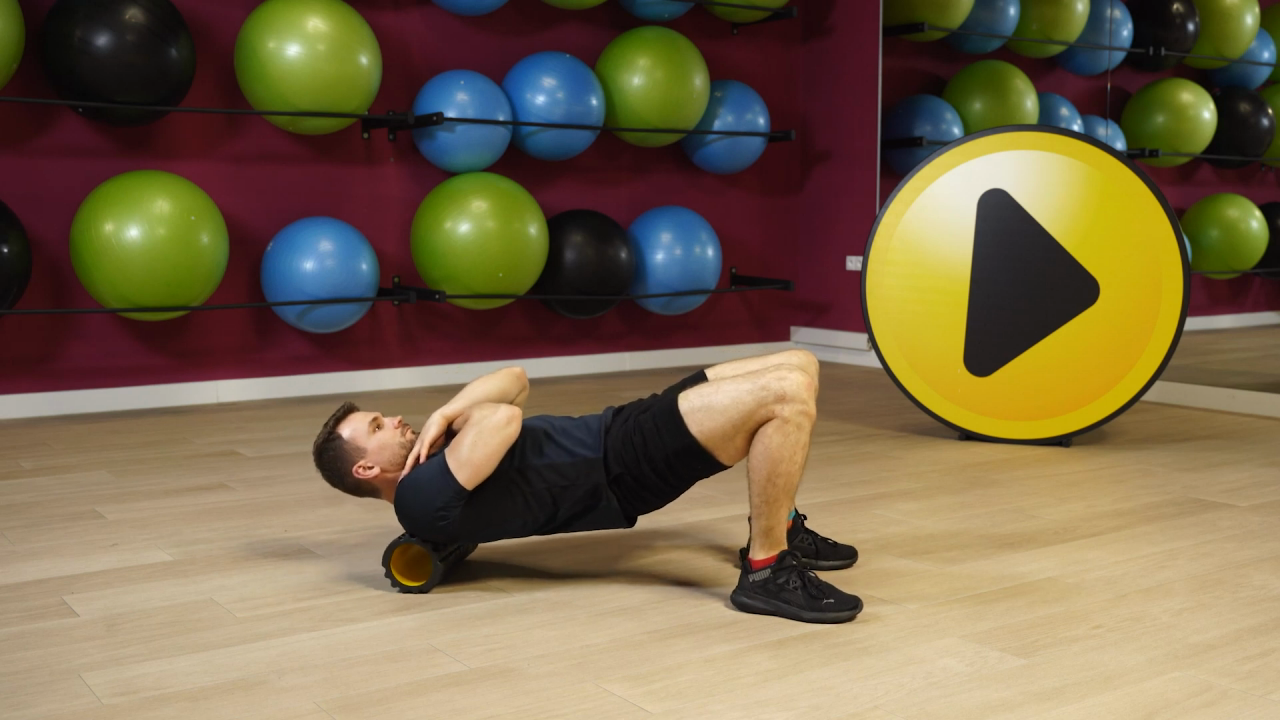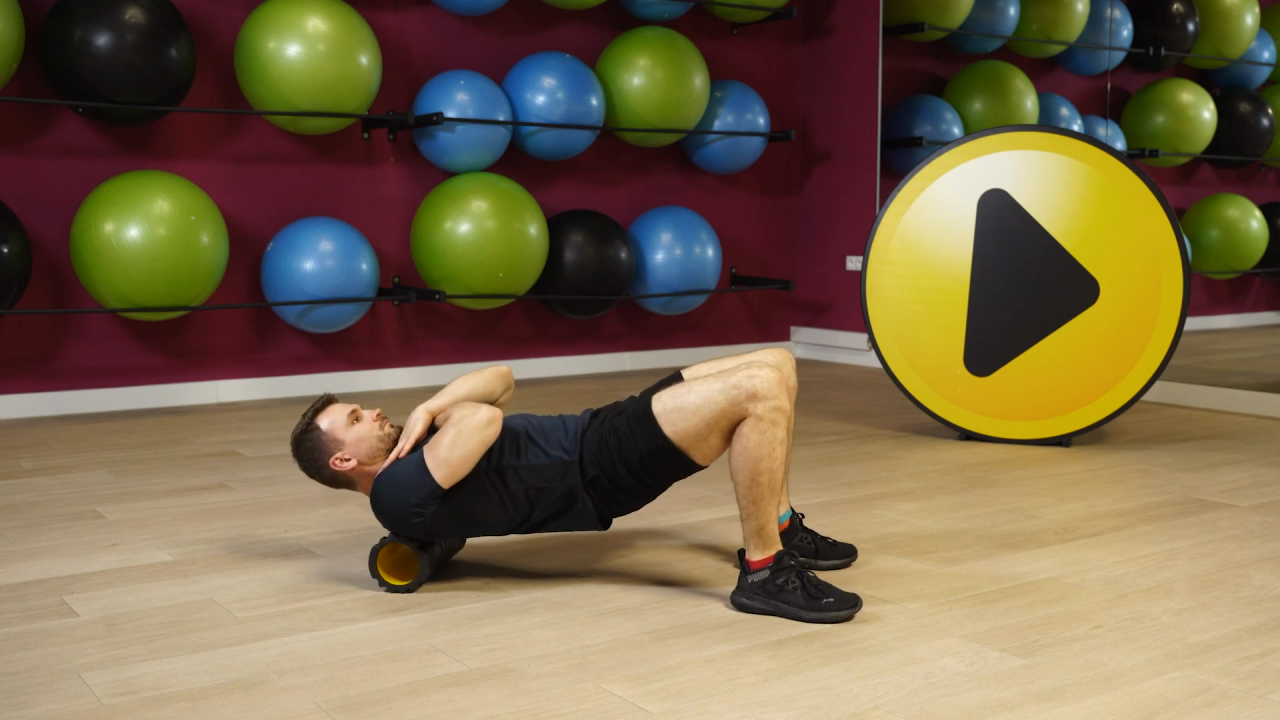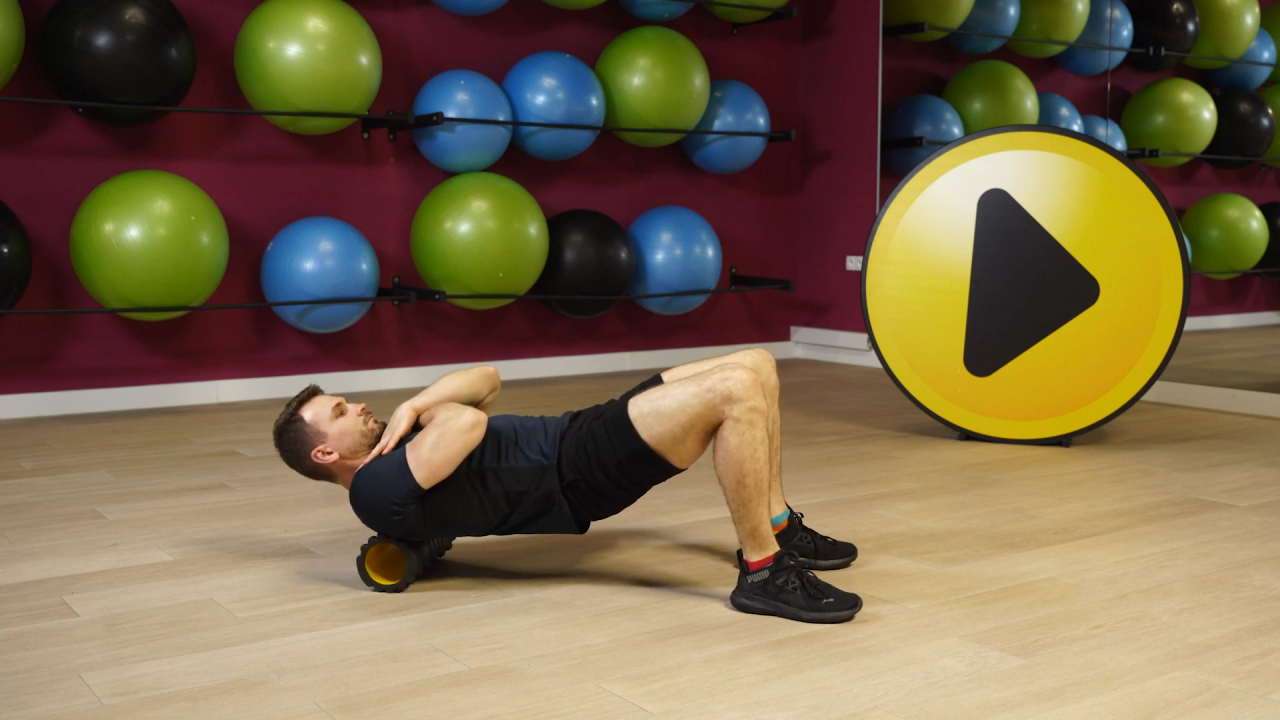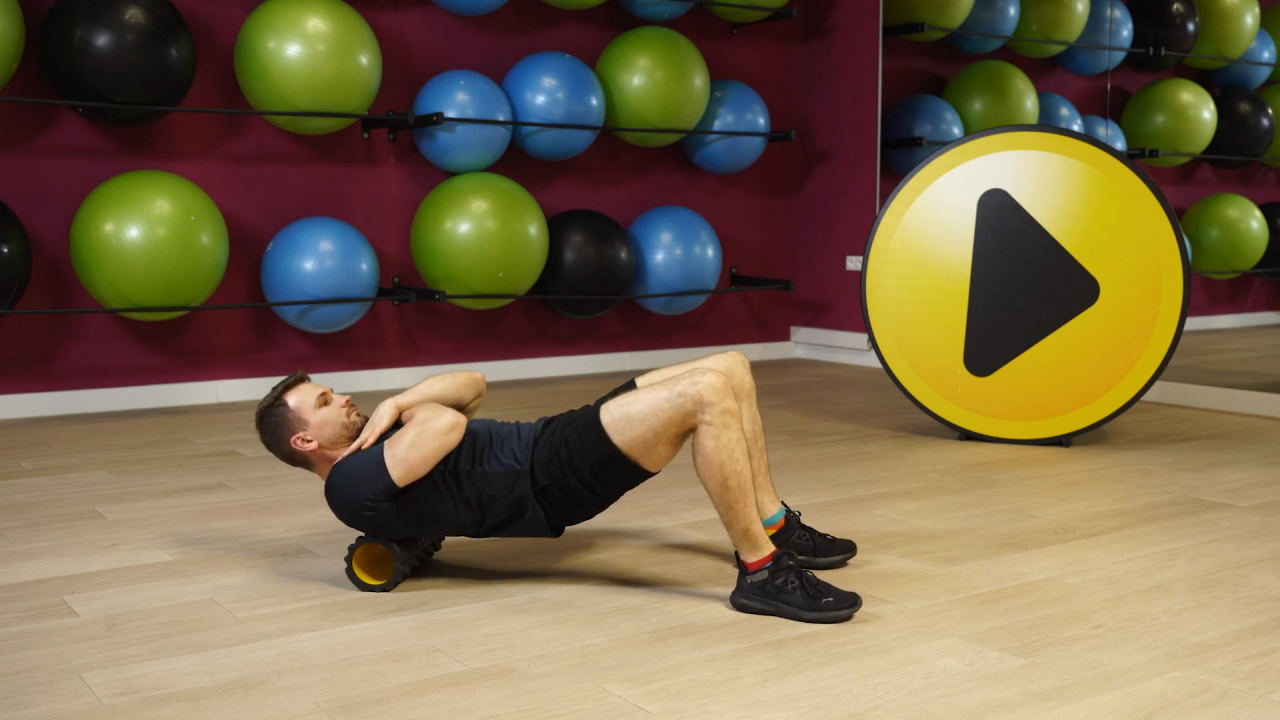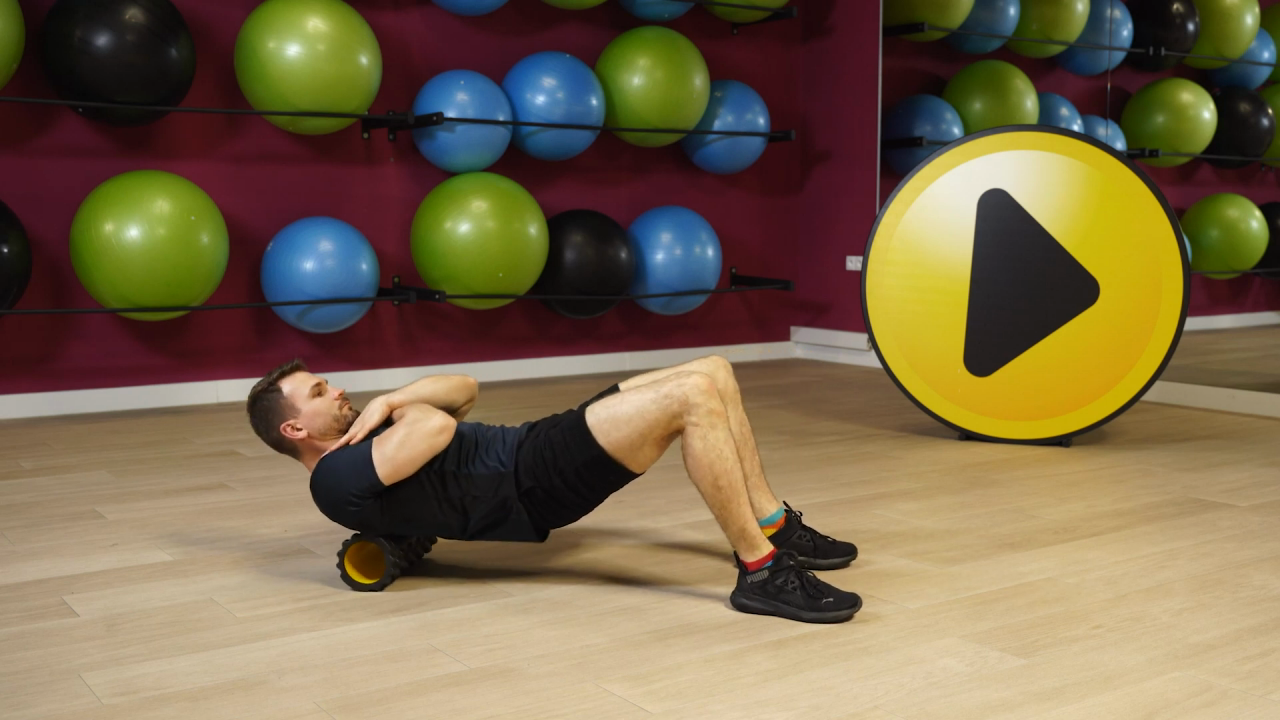
dt=0.4s
person 1, frame 1
left shoulder: (439, 457)
right shoulder: (424, 498)
left elbow: (515, 380)
right elbow: (504, 418)
left wrist: (447, 413)
right wrist: (457, 414)
left hip: (621, 432)
right hip: (621, 468)
left knee: (797, 365)
right knee: (786, 394)
left ankle: (783, 530)
right ankle: (766, 572)
person 1, frame 2
left shoulder: (419, 451)
right shoulder: (400, 494)
left elbow: (501, 378)
right elbow: (484, 421)
left wrist: (430, 408)
right wrist: (437, 410)
left hip: (597, 435)
right hip: (596, 471)
left knee: (774, 365)
right knee: (759, 391)
left ankle: (780, 528)
right ankle: (764, 572)
person 1, frame 3
left shoulder: (399, 448)
right shoulder: (378, 491)
left elbow: (487, 377)
right elbow: (468, 424)
left wrist: (415, 406)
right wrist: (424, 409)
left hip: (577, 437)
right hip: (574, 474)
left knee: (755, 366)
right knee: (736, 391)
left ankle: (778, 527)
right ankle: (763, 571)
person 1, frame 4
left shoulder: (382, 442)
right shoulder: (353, 485)
left elbow: (473, 384)
right elbow: (447, 426)
left wrist: (397, 402)
right wrist: (405, 405)
left hip: (552, 444)
right hip: (549, 479)
left knee: (729, 369)
right knee: (708, 394)
left ankle: (775, 526)
right ankle: (761, 571)
person 1, frame 5
left shoulder: (370, 439)
right shoulder: (337, 480)
left elbow: (465, 388)
right elbow: (438, 427)
left wrist: (389, 401)
right wrist: (397, 404)
left hip: (534, 450)
right hip: (533, 482)
left knee: (712, 373)
right knee: (692, 396)
left ankle: (775, 527)
right ankle: (762, 571)
